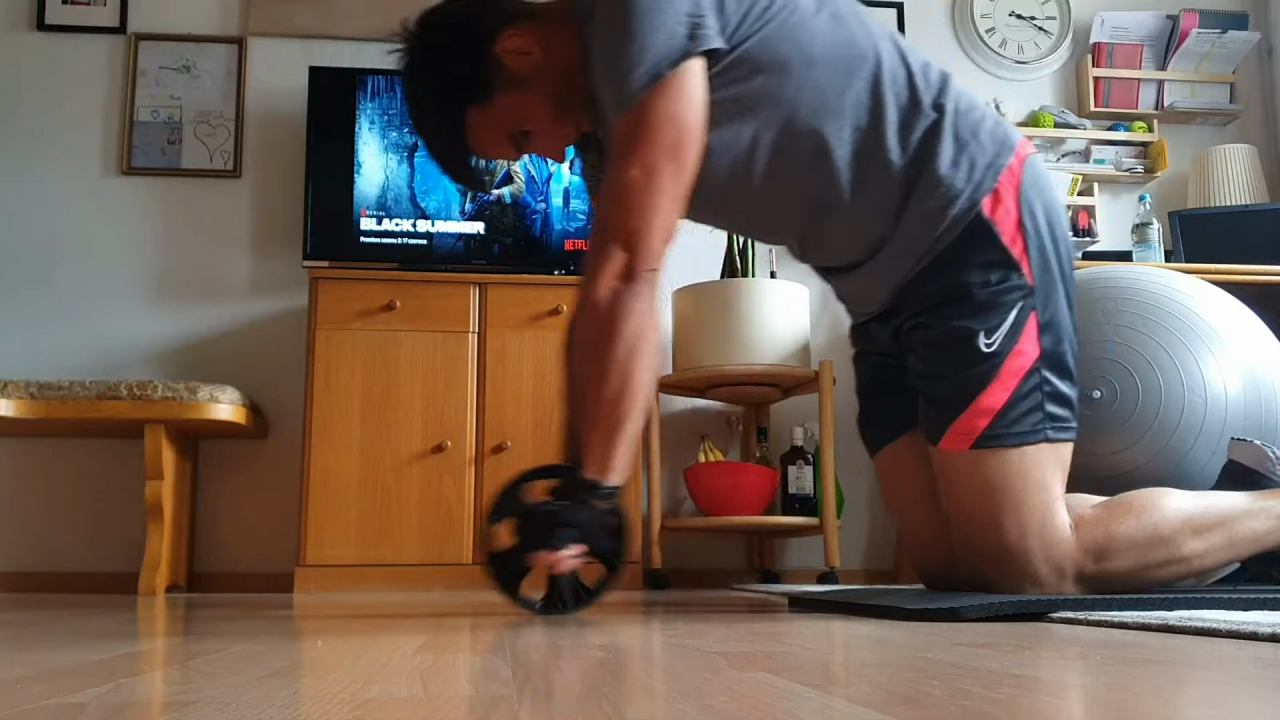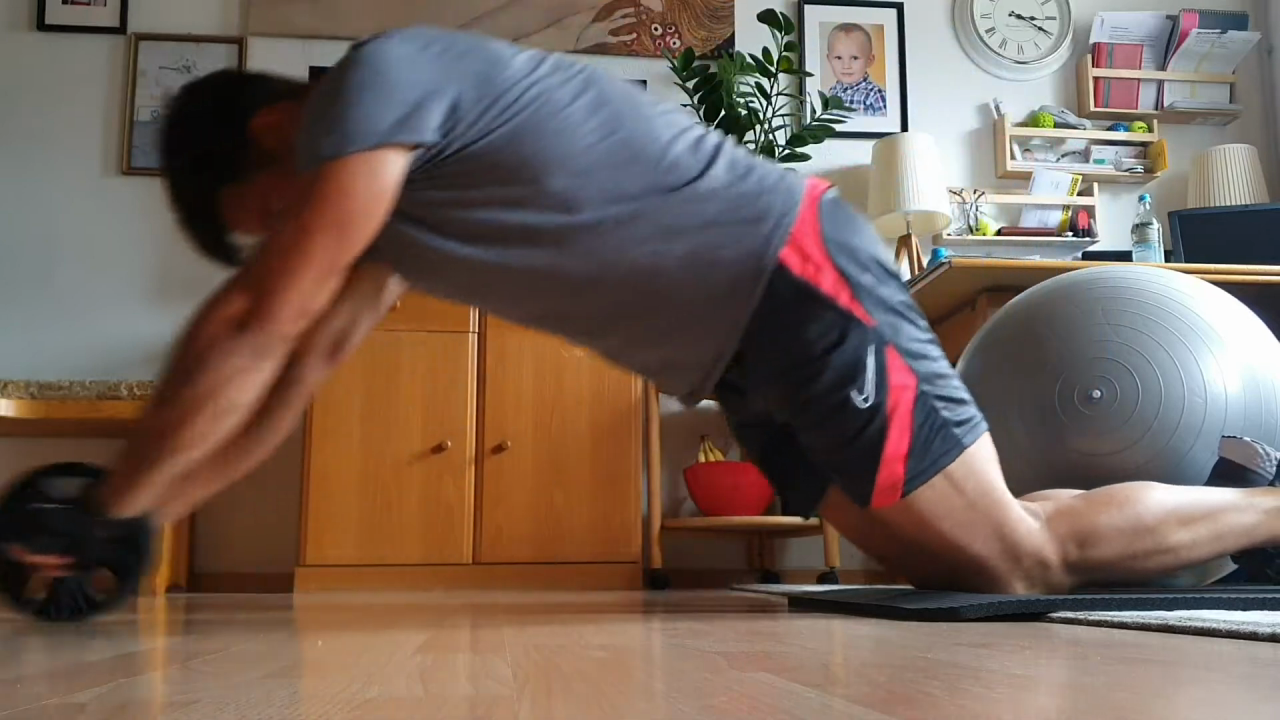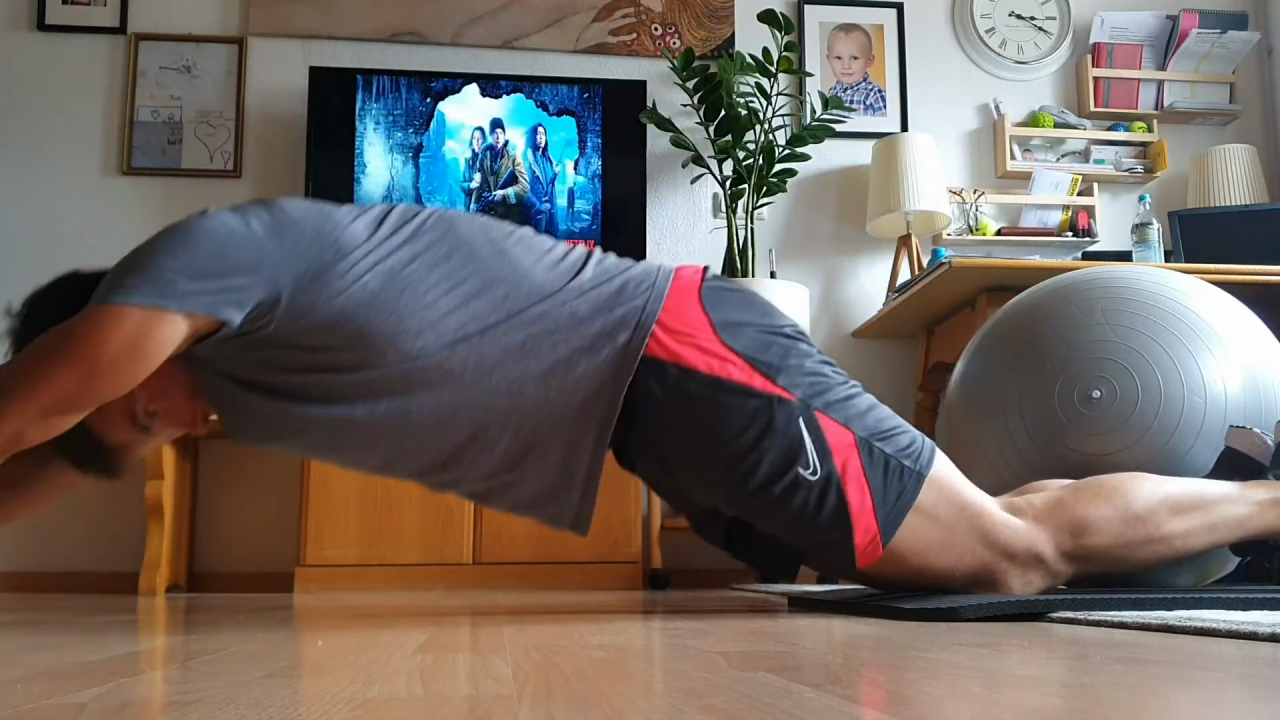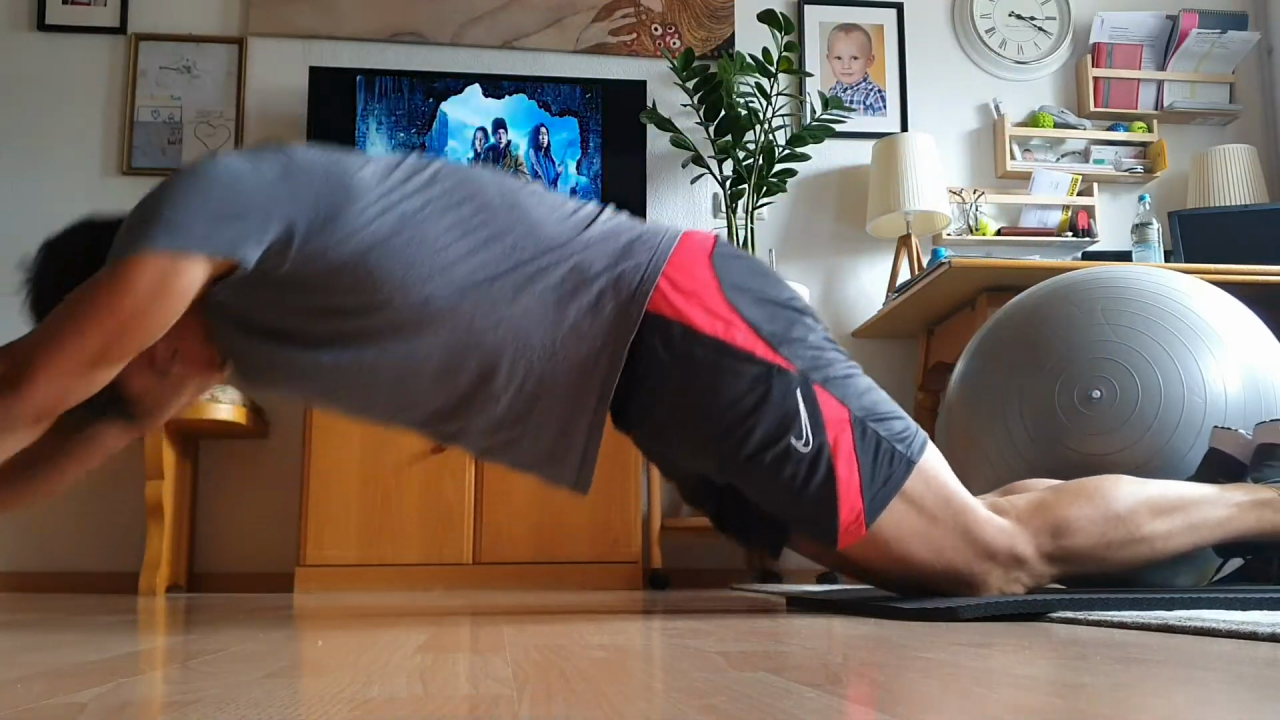
dt=0.7s
person 1, frame 1
right shoulder: (611, 103)
left elbow: (627, 274)
right elbow: (607, 302)
left hip: (982, 225)
right hip: (894, 282)
left knee: (1028, 565)
right knee: (948, 563)
person 1, frame 2
left shoulder: (383, 81)
right shoulder: (376, 193)
left elbow: (249, 321)
right elbow: (292, 372)
left wrist: (111, 510)
right wrist: (135, 509)
left hip: (801, 277)
right hip: (752, 329)
left knee: (1015, 556)
right knee: (946, 562)
person 1, frame 3
left shoulder: (208, 256)
right shoulder: (228, 346)
left hip: (683, 360)
right hip: (667, 391)
left knee: (1016, 551)
right knee: (996, 546)
person 1, frame 4
left shoulder: (211, 199)
right shoulder: (231, 300)
left hip: (688, 327)
right hip: (674, 369)
left knee: (993, 552)
right knee: (976, 536)
